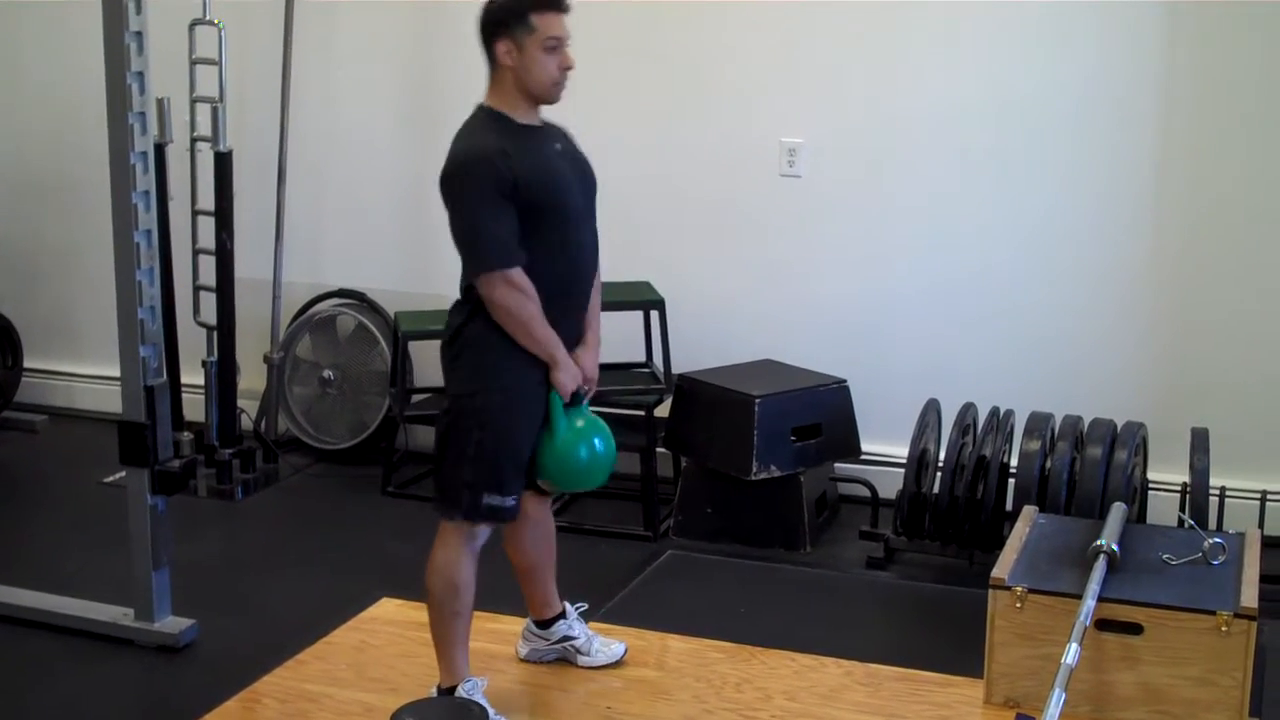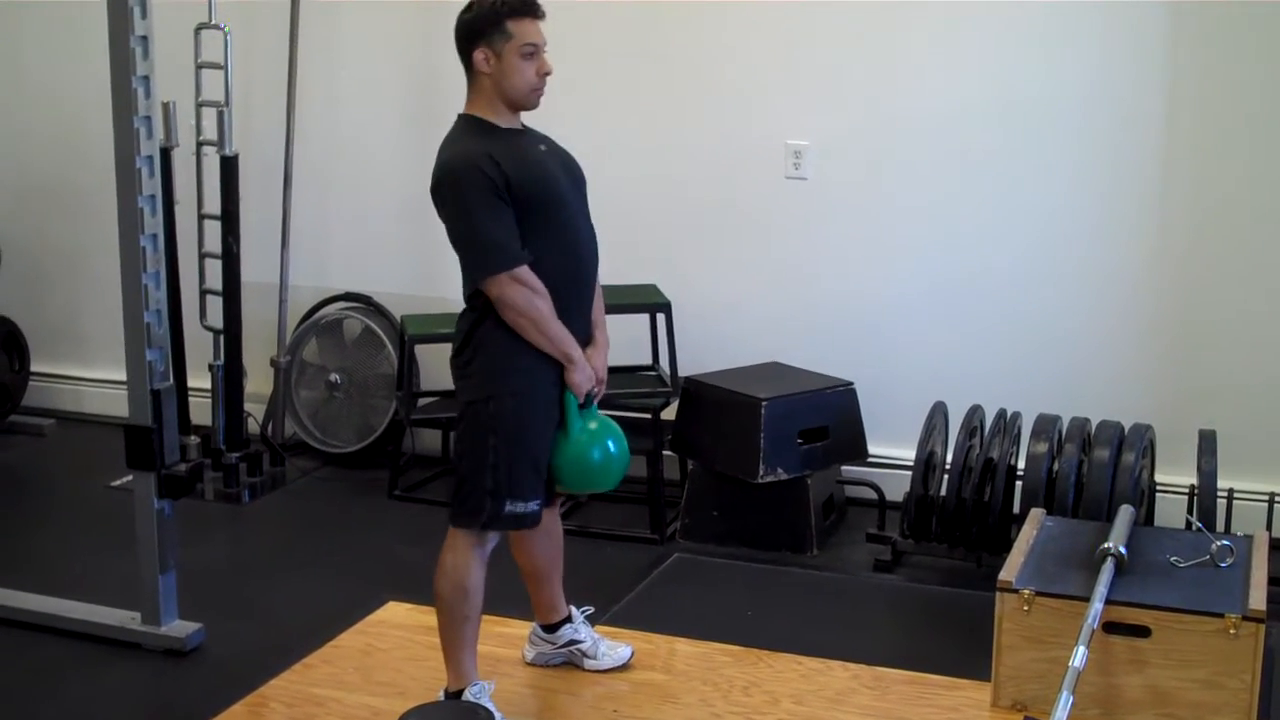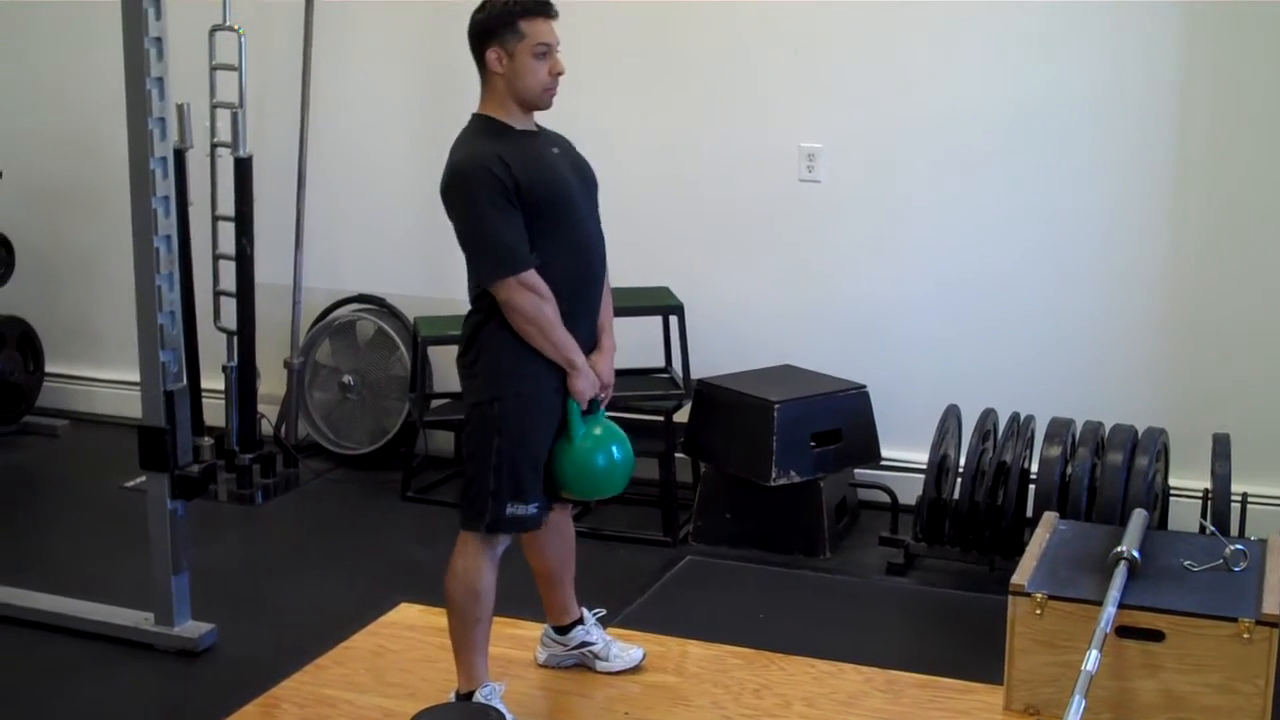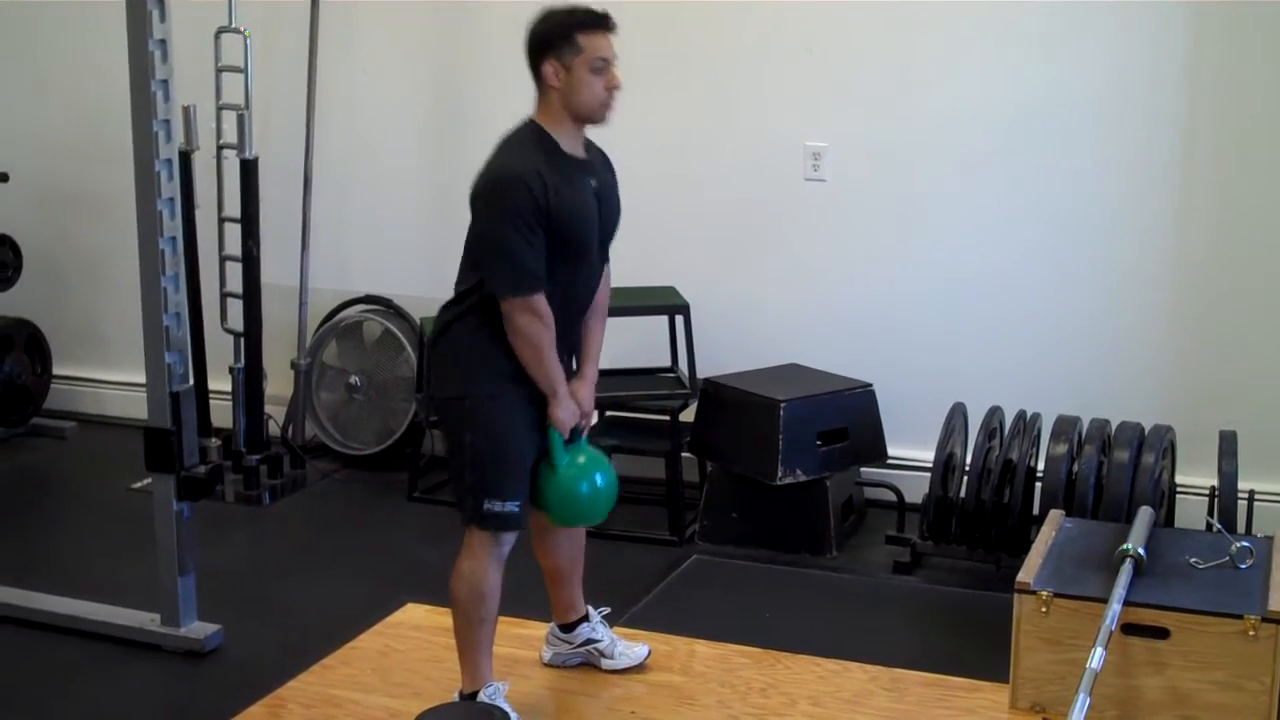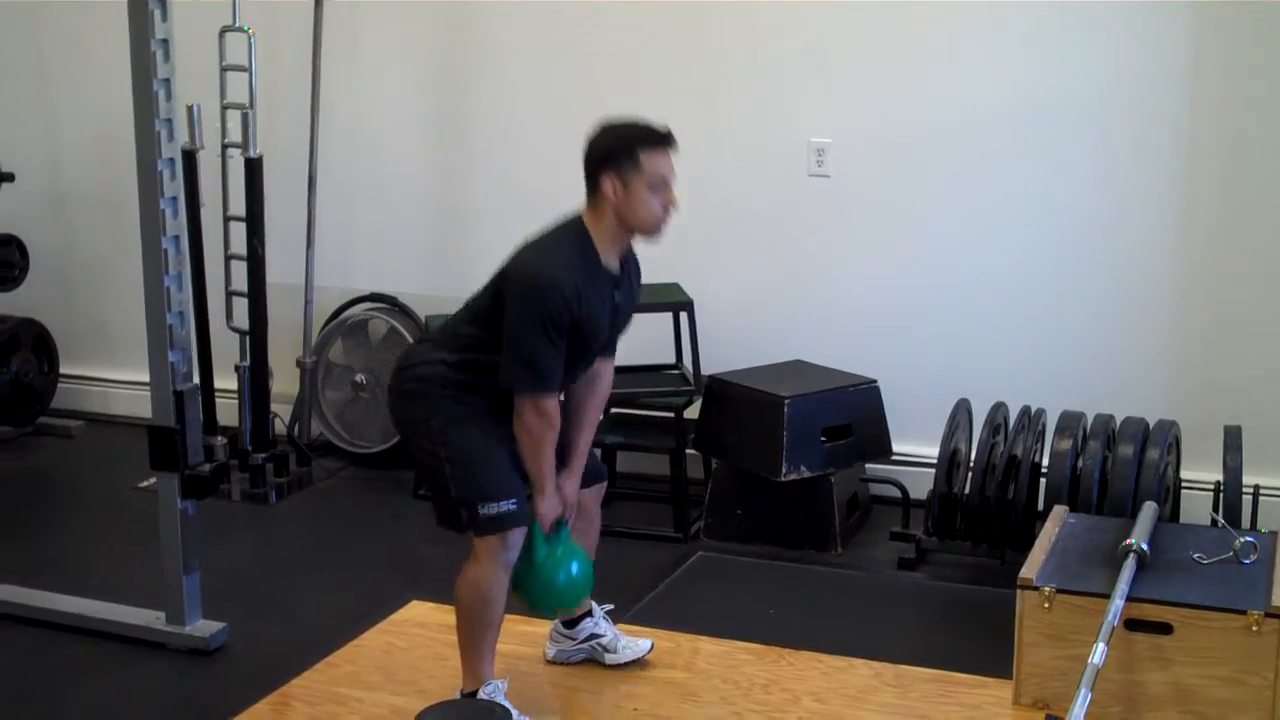
dt=0.3s
person 1, frame 1
left shoulder: (554, 139)
right shoulder: (480, 156)
left elbow: (583, 249)
right elbow: (500, 282)
left wrist: (587, 345)
right wrist: (556, 360)
left hip: (549, 351)
right hip: (498, 362)
left knee: (533, 494)
right knee: (470, 520)
left ankle: (548, 625)
person 1, frame 2
left shoulder: (534, 144)
right shoulder: (468, 162)
left elbow: (577, 250)
right elbow: (508, 282)
left wrist: (595, 343)
right wrist: (573, 358)
left hip: (560, 361)
right hip: (509, 368)
left knee: (541, 502)
right knee: (478, 525)
left ankle: (555, 630)
person 1, frame 3
left shoulder: (552, 145)
right shoulder: (479, 163)
left elbow: (588, 255)
right elbow: (515, 286)
left wrist: (602, 349)
right wrist: (575, 365)
left hip: (568, 364)
right hip: (516, 372)
left knee: (552, 503)
right knee: (490, 528)
left ankle: (567, 630)
person 1, frame 4
left shoulder: (596, 166)
right shoulder: (516, 176)
left elbow: (595, 279)
right elbow: (524, 307)
left wrist: (583, 378)
right wrist: (558, 395)
left hip: (543, 361)
right hip: (483, 369)
right knee: (498, 526)
left ankle: (573, 631)
person 1, frame 5
left shoulder: (623, 268)
right shoulder: (548, 276)
left elbow: (595, 369)
right elbow: (537, 404)
left wrist: (571, 469)
right wrist: (543, 490)
left hip: (505, 393)
right hip: (442, 391)
left knee: (587, 490)
right knee: (505, 530)
left ankle: (577, 627)
